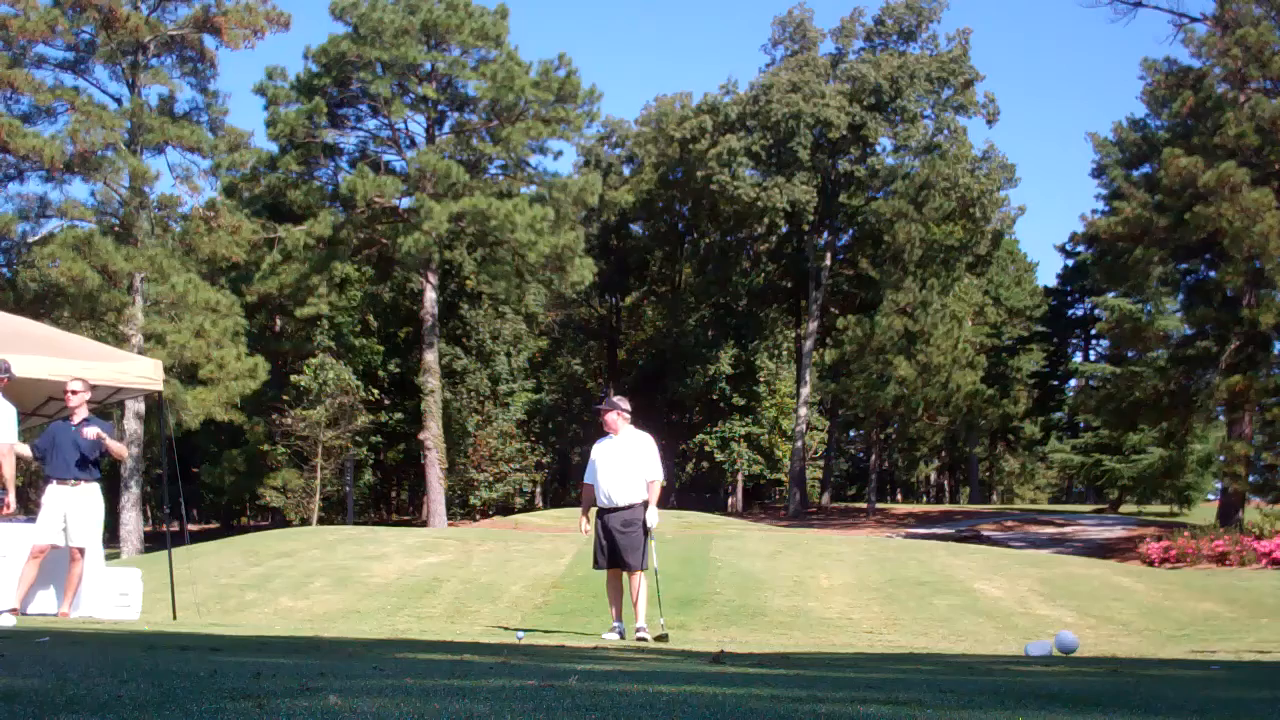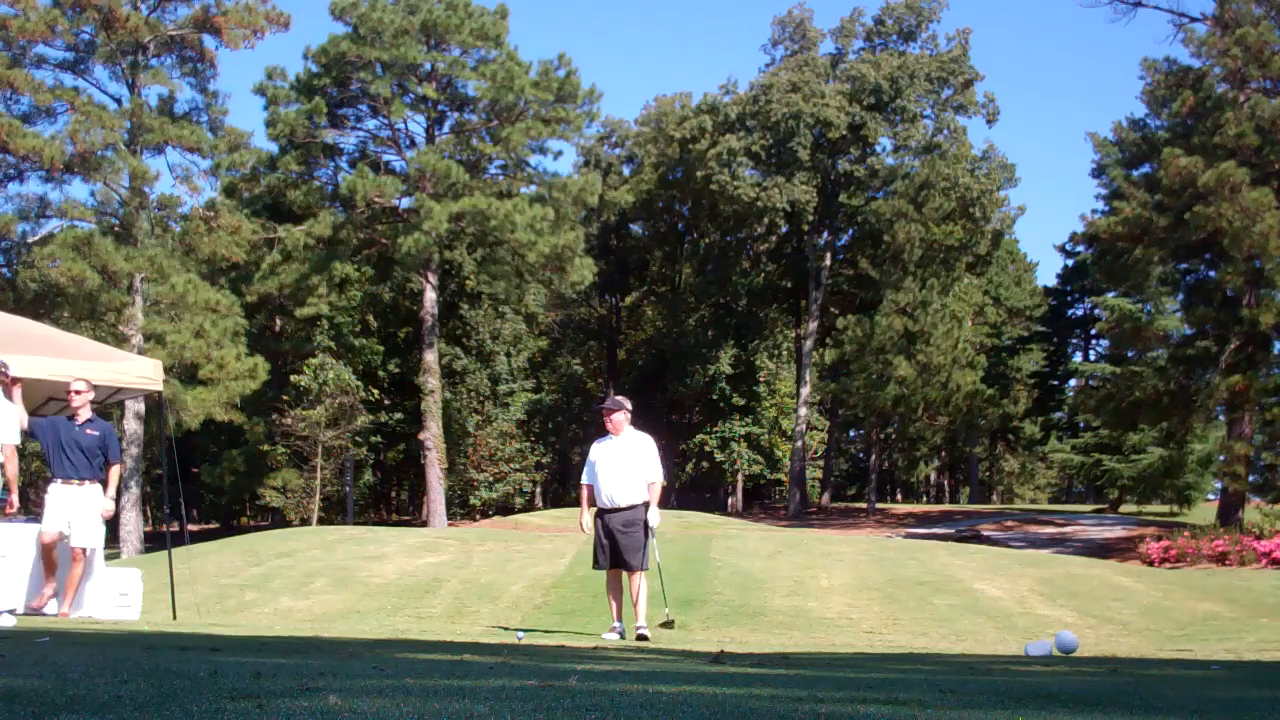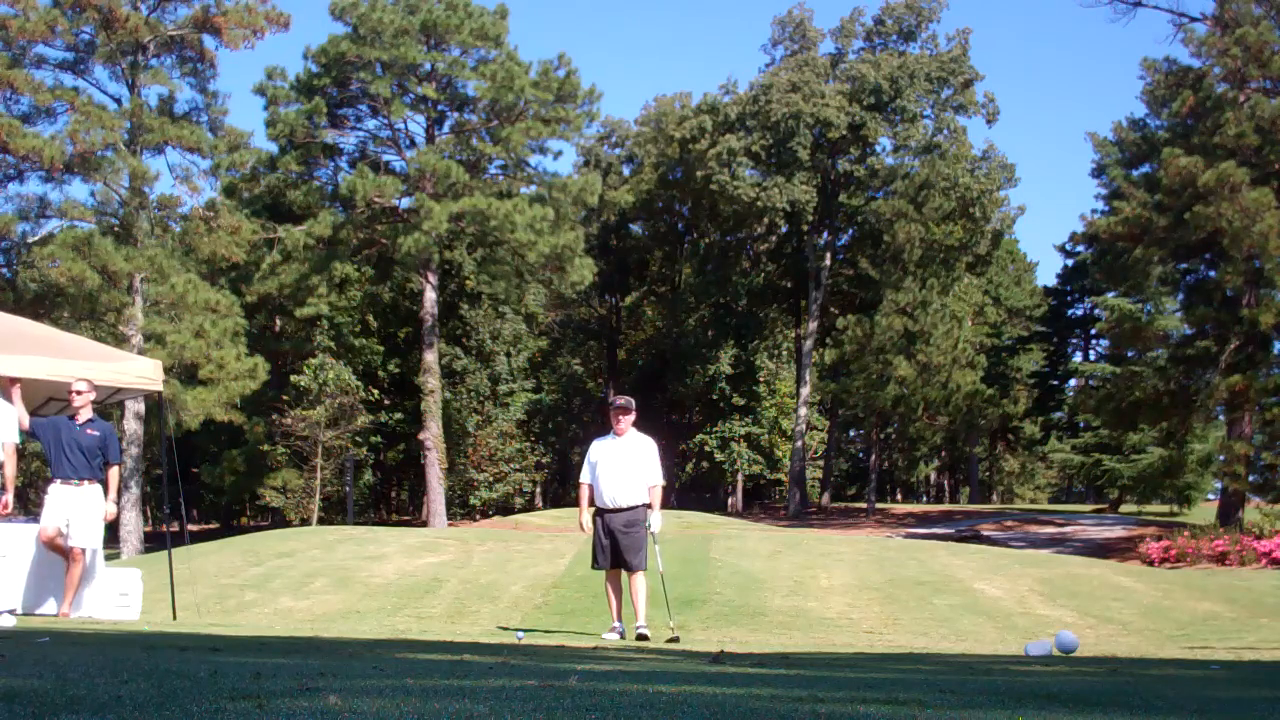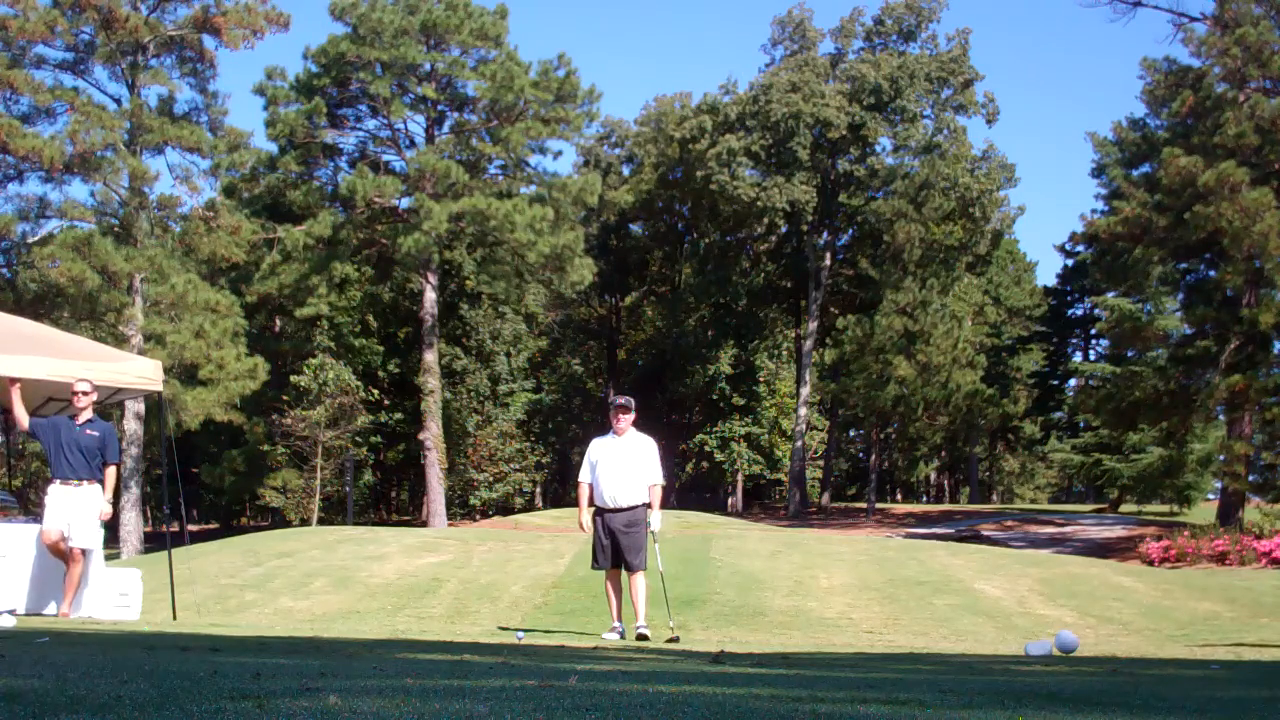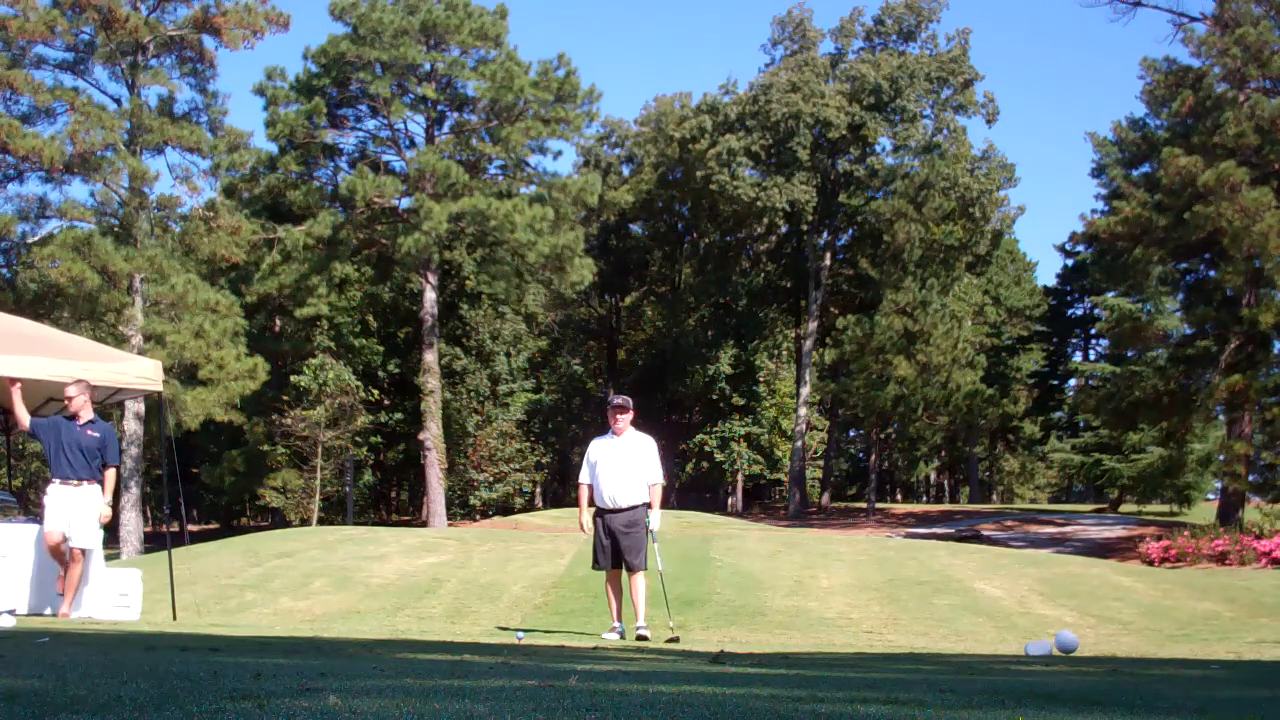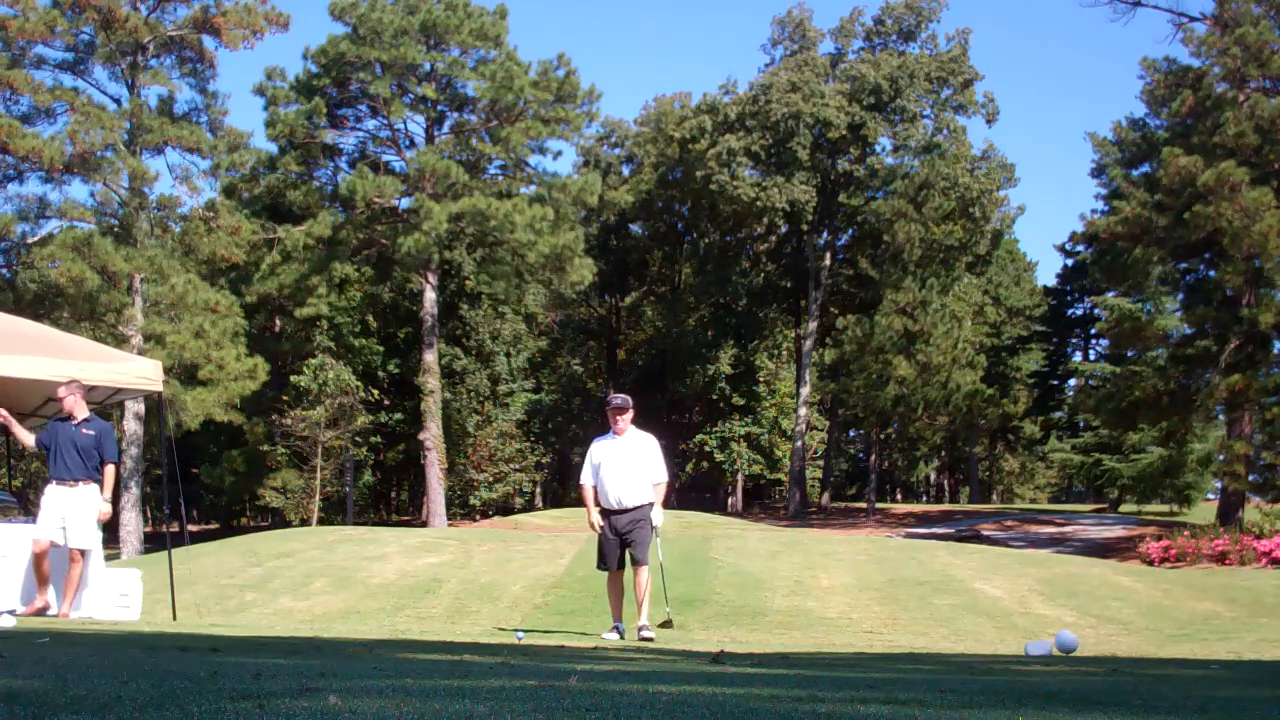
dt=0.5s
person 1, frame 1
left shoulder: (643, 441)
right shoulder: (600, 445)
left elbow: (655, 477)
right elbow: (589, 483)
left wrist: (652, 507)
right wrist: (584, 513)
left hip: (633, 513)
right hip: (604, 514)
left knee: (635, 570)
right knee: (612, 571)
left ankle: (640, 625)
right ankle: (617, 625)
person 1, frame 2
left shoulder: (643, 442)
right shoulder: (598, 445)
left elbow: (655, 478)
right elbow: (587, 482)
left wrist: (653, 507)
right wrist: (585, 511)
left hip: (633, 513)
right hip: (604, 515)
left knee: (635, 570)
right knee: (612, 571)
left ankle: (641, 624)
right ankle: (617, 625)
person 1, frame 3
left shoulder: (646, 444)
right shoulder: (598, 445)
left elbow: (655, 482)
right elbow: (586, 482)
left wrist: (656, 512)
right wrist: (583, 512)
left hip: (633, 514)
right hip: (603, 515)
left knee: (636, 570)
right knee: (611, 571)
left ankle: (641, 624)
right ankle: (617, 625)
person 1, frame 4
left shoulder: (646, 443)
right shoulder: (597, 444)
left elbow: (655, 481)
right elbow: (585, 481)
left wrist: (656, 511)
right wrist: (583, 511)
left hip: (633, 514)
right hip: (603, 515)
left knee: (636, 570)
right knee: (611, 571)
left ankle: (641, 623)
right ankle: (617, 625)
person 1, frame 5
left shoulder: (645, 442)
right shoulder: (596, 444)
left elbow: (655, 480)
right elbow: (585, 482)
left wrist: (655, 510)
right wrist: (583, 512)
left hip: (634, 514)
right hip: (603, 515)
left knee: (636, 570)
right knee: (611, 571)
left ankle: (640, 624)
right ankle: (617, 625)
person 1, frame 6
left shoulder: (647, 441)
right shoulder: (598, 445)
left elbow: (660, 478)
right elbow: (587, 482)
left wrist: (657, 506)
right wrist: (591, 511)
left hip: (639, 513)
right hip: (609, 516)
left knee: (641, 565)
right knee: (614, 571)
left ankle: (643, 622)
right ankle: (617, 625)
person 2, frame 1
left shoulder: (100, 426)
right shoulder: (55, 428)
left elbow: (122, 453)
right elbow: (33, 451)
left wrist: (102, 437)
left hip: (85, 493)
right hip: (55, 492)
left knee: (76, 553)
right knee: (38, 549)
left ankle: (65, 609)
right ankle: (15, 604)
person 2, frame 2
left shoulder: (104, 429)
right shoulder: (55, 424)
left elbow: (115, 465)
right elbow: (23, 422)
left wrist: (110, 496)
right wrist: (15, 391)
left hip: (88, 493)
right hip: (59, 491)
left knee: (78, 553)
right knee: (47, 539)
left ankle: (65, 608)
right ankle: (49, 586)
person 2, frame 3
left shoulder: (105, 429)
right shoulder: (56, 424)
left elbow: (113, 467)
right elbow: (25, 423)
left wrist: (111, 500)
right wrist: (15, 391)
left hip: (88, 493)
right hip: (59, 491)
left knee: (78, 552)
right knee: (47, 535)
left ankle: (65, 608)
right ankle: (67, 557)
person 2, frame 4
left shoulder: (105, 429)
right shoulder: (56, 424)
left elbow: (111, 467)
right elbow: (24, 424)
left wrist: (107, 500)
right wrist: (15, 391)
left hip: (88, 493)
right hip: (59, 491)
left knee: (77, 552)
right knee: (50, 538)
left ankle: (65, 608)
right ankle: (69, 565)
person 2, frame 5
left shoulder: (105, 430)
right shoulder: (57, 424)
left elbow: (110, 469)
right elbow: (25, 423)
left wrist: (107, 502)
right wrist: (15, 391)
left hip: (88, 493)
right hip: (58, 491)
left knee: (77, 553)
right knee: (53, 539)
left ankle: (65, 609)
right ankle: (64, 568)
person 2, frame 6
left shoulder: (102, 428)
right shoulder: (56, 426)
left elbow: (109, 465)
right elbow: (33, 442)
left wrist: (106, 499)
left hip: (85, 494)
right hip: (55, 492)
left knee: (76, 554)
right knee: (40, 547)
left ankle: (65, 609)
right ankle: (41, 598)
